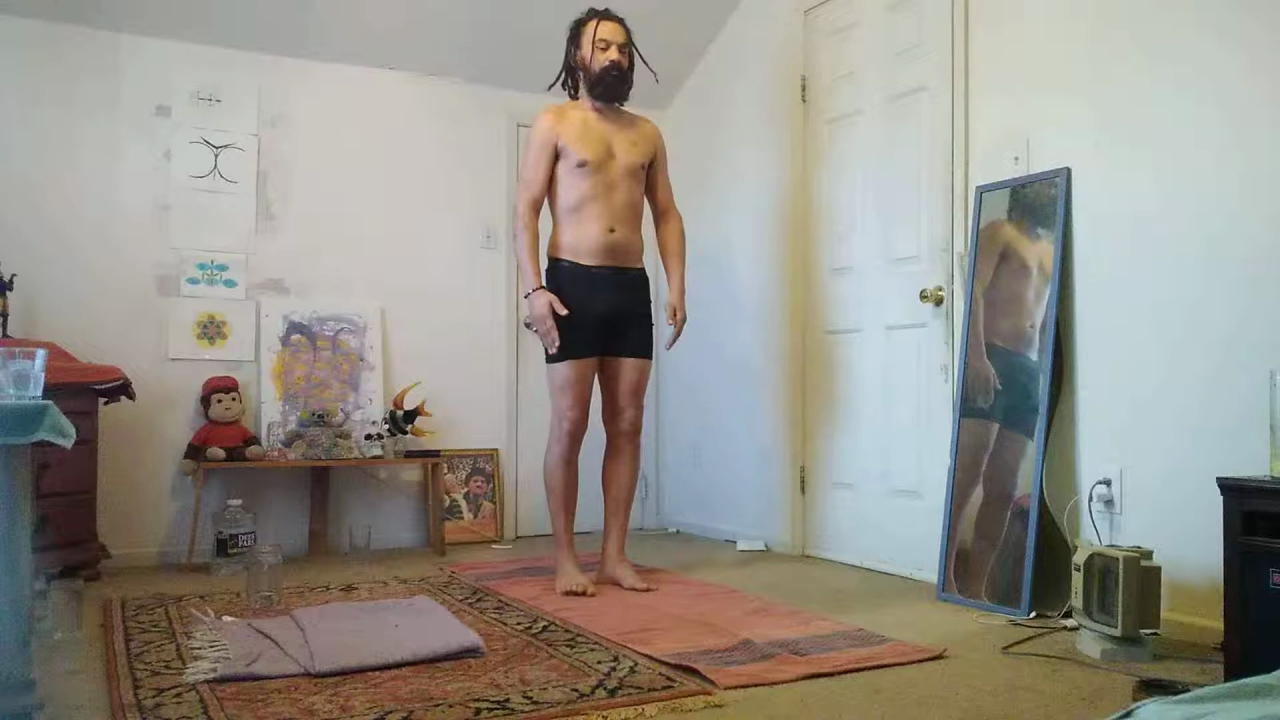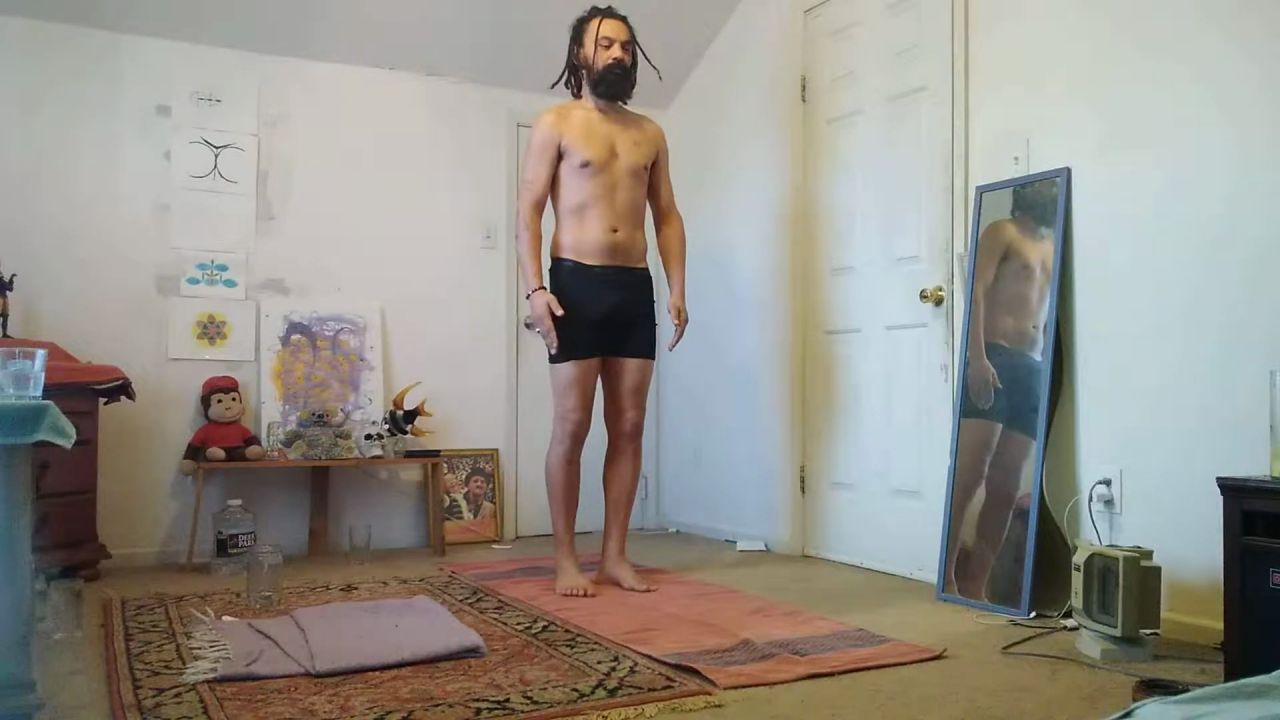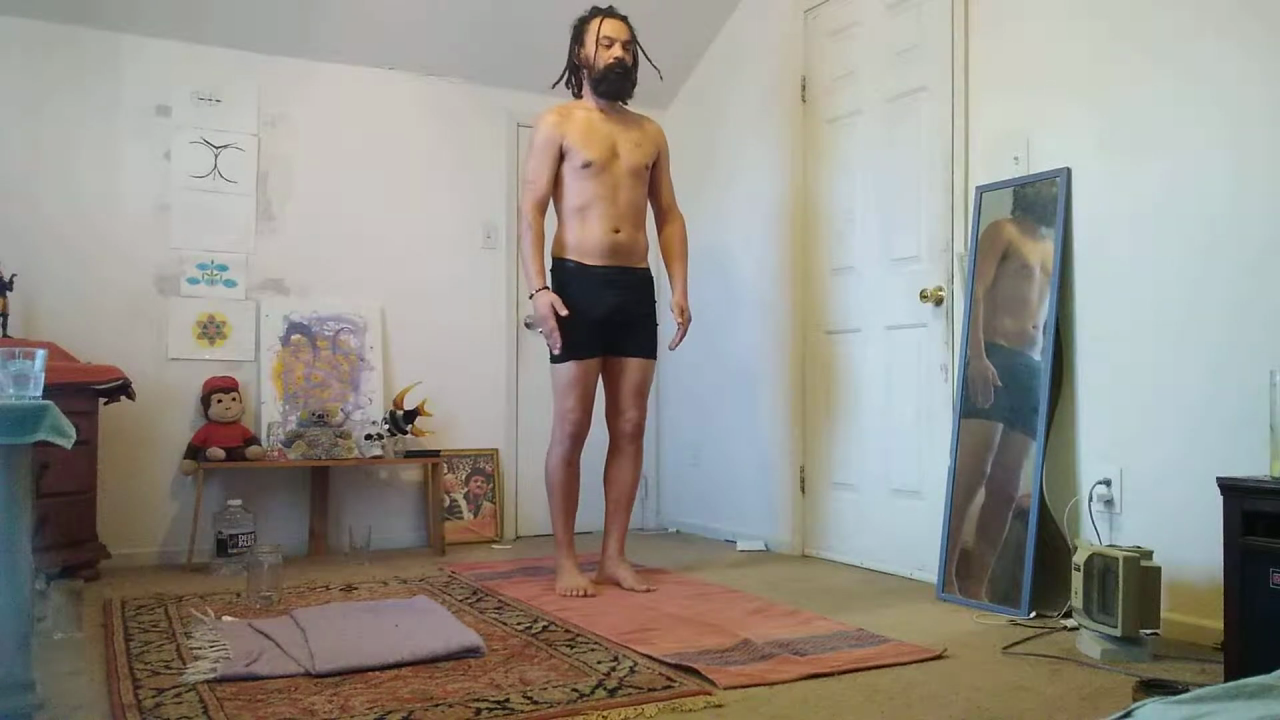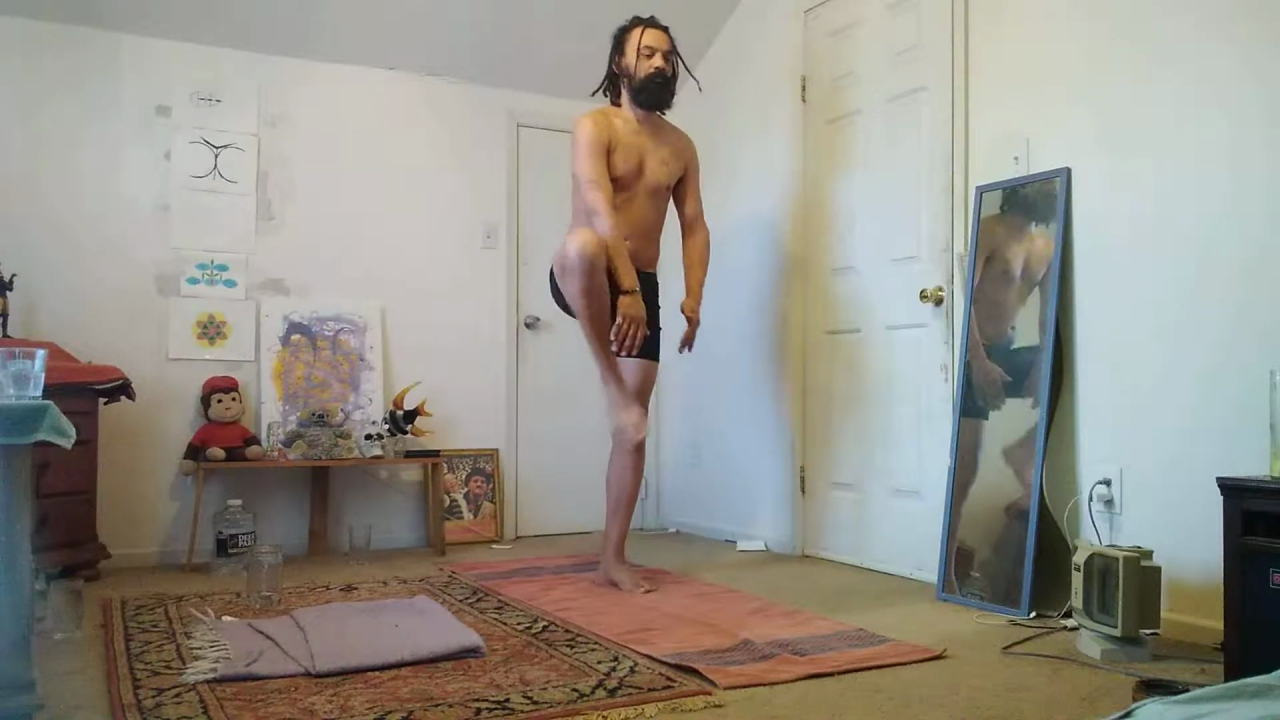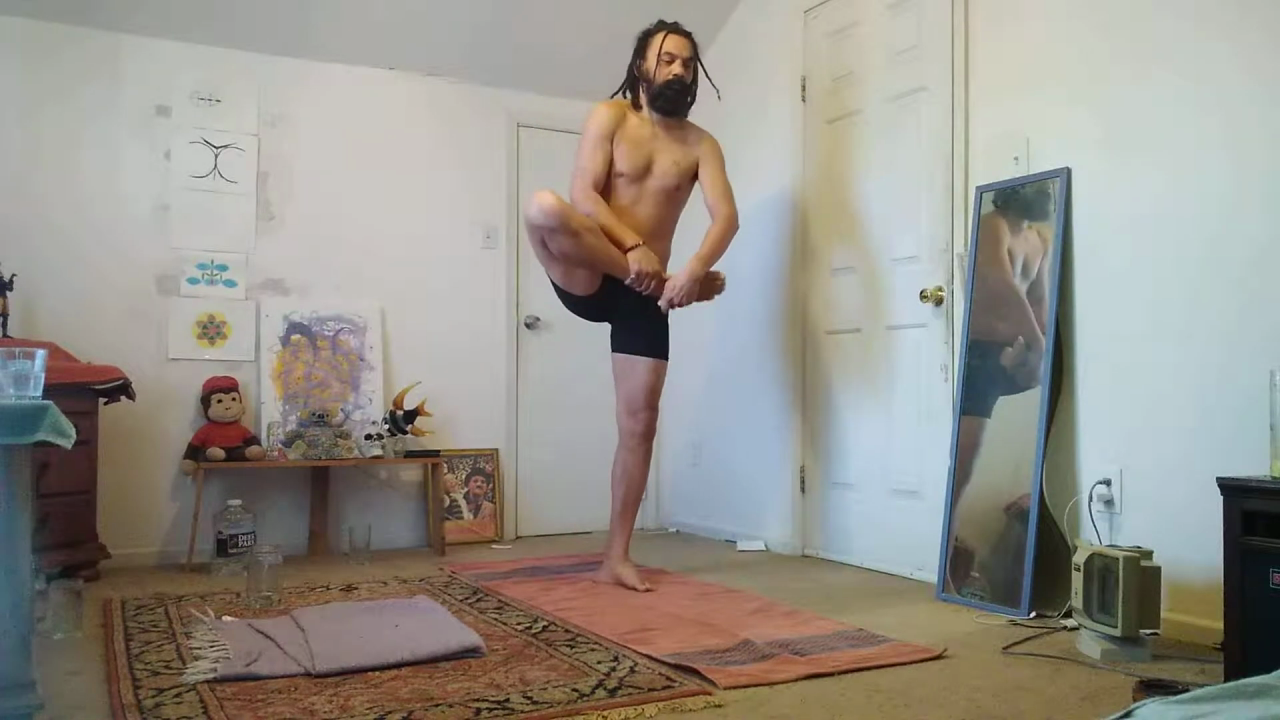
dt=1s
person 1, frame 1
left shoulder: (647, 134)
right shoulder: (553, 124)
left elbow: (666, 215)
right elbow: (526, 210)
left wrist: (676, 289)
right wrist: (535, 288)
left hip: (632, 288)
right hip: (574, 284)
left knee: (627, 425)
right knee: (569, 426)
left ankle: (614, 555)
right ankle: (565, 559)
person 1, frame 2
left shoulder: (649, 133)
right shoulder: (556, 123)
left elbow: (668, 216)
right elbow: (529, 210)
left wrist: (678, 289)
right wrist: (535, 288)
left hip: (636, 288)
right hip: (577, 284)
left knee: (629, 427)
right knee: (571, 426)
left ankle: (614, 554)
right ankle: (566, 559)
person 1, frame 3
left shoulder: (650, 133)
right shoulder: (557, 123)
left elbow: (669, 215)
right elbow: (531, 210)
left wrist: (679, 288)
right wrist: (538, 288)
left hip: (636, 287)
right hip: (579, 283)
left knee: (630, 426)
right knee: (571, 427)
left ankle: (614, 555)
right ankle: (566, 560)
person 1, frame 4
left shoulder: (681, 145)
right shoulder: (594, 127)
left elbow: (694, 226)
right elbow: (599, 210)
left wrist: (693, 296)
right wrist: (626, 291)
left hip: (641, 287)
right hip: (590, 278)
left knee: (638, 421)
right knee: (583, 245)
left ankle: (613, 558)
right ankle: (612, 390)
person 1, frame 5
left shoulder: (700, 143)
right shoulder: (610, 116)
left elbow: (726, 216)
right elbow: (583, 194)
left wrist: (691, 269)
right wrist: (635, 248)
left hip: (647, 288)
right hip: (590, 278)
left knee: (639, 422)
right knee: (543, 206)
left ankle: (616, 557)
right ankle: (651, 274)
person 2, frame 1
left shoulder: (1052, 250)
right shoulder: (999, 232)
right elbow: (975, 294)
left wrist: (1047, 376)
right wrist: (977, 357)
left hip: (1029, 371)
right hip: (991, 362)
left knee: (1004, 487)
right knee: (966, 476)
left ankle: (975, 585)
right ankle: (944, 577)
person 2, frame 2
left shoulder: (1053, 248)
right shoulder: (1002, 232)
left elbow: (1049, 316)
right elbow: (976, 294)
right wrist: (977, 358)
left hip: (1033, 371)
right hip: (995, 361)
left knee: (1006, 487)
right knee: (968, 476)
left ankle: (975, 584)
right ankle: (945, 577)
person 2, frame 3
left shoulder: (1055, 250)
right shoulder: (1002, 232)
right elbow: (976, 293)
right wrist: (977, 357)
left hip: (1032, 370)
right hip: (993, 362)
left knee: (1006, 487)
right knee: (970, 476)
left ankle: (975, 585)
right ankle: (945, 578)
person 2, frame 4
left shoulder: (1047, 247)
right shoulder: (988, 231)
left elbow: (1049, 314)
right wrist: (979, 360)
left hip: (1006, 354)
right hip: (972, 357)
right knee: (963, 469)
left ankle: (1026, 449)
right ankle: (945, 574)
person 2, frame 5
left shoulder: (1040, 238)
right shoulder: (993, 225)
left elbow: (1039, 300)
right elbow: (1003, 286)
left wrist: (1036, 347)
right wrist: (1038, 343)
left hip: (1013, 354)
right hip: (978, 354)
right knee: (961, 464)
right ankle: (942, 569)
